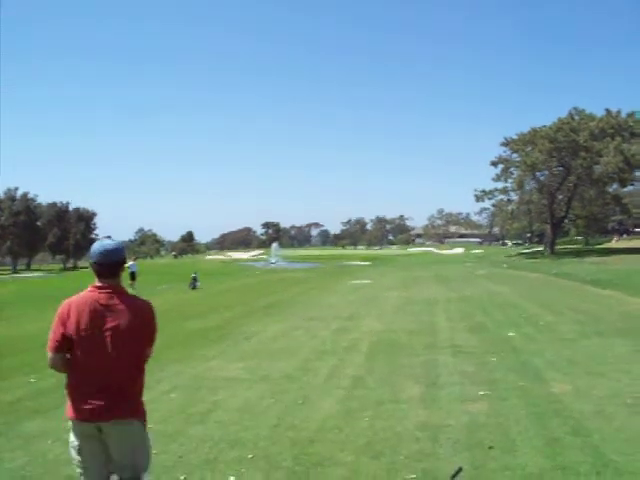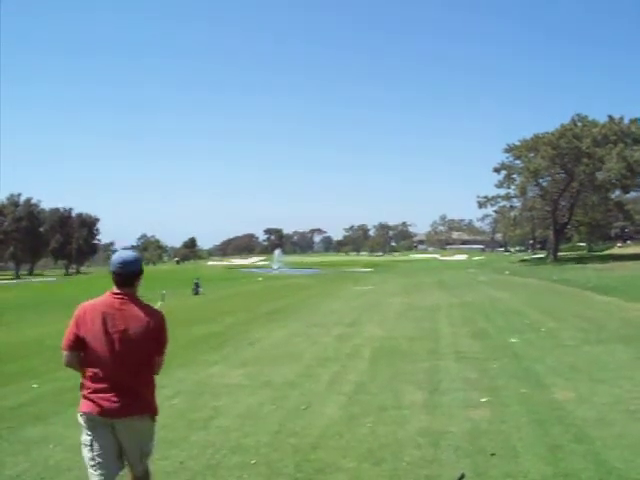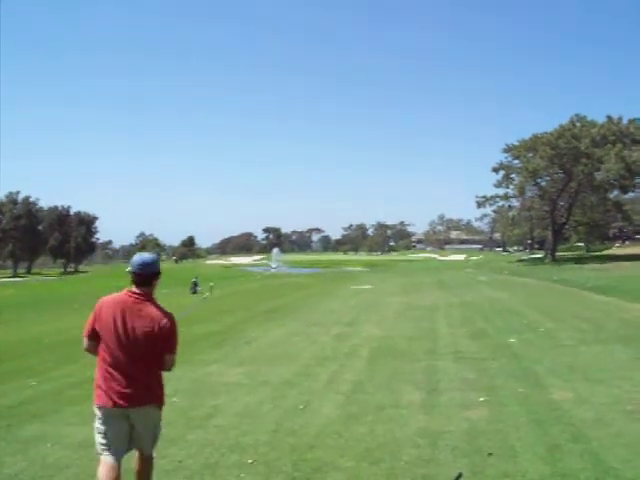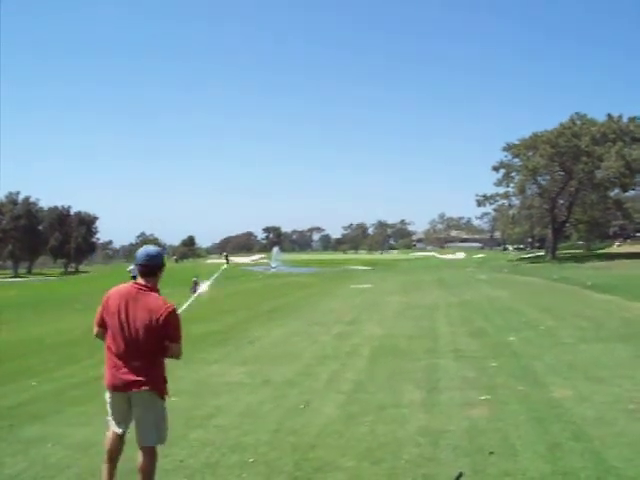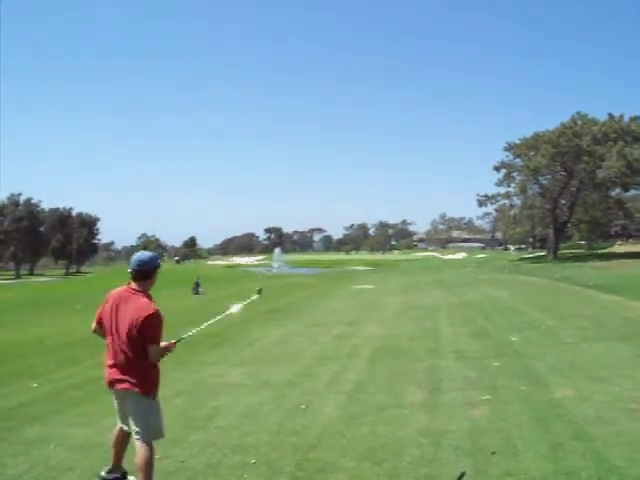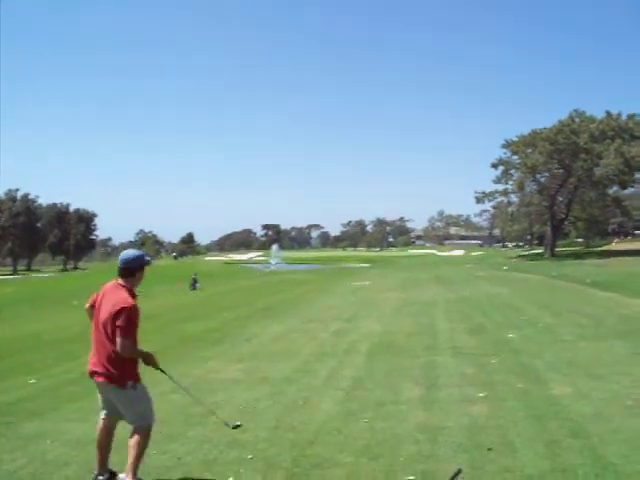
dt=0.3s
person 1, frame 1
left shoulder: (70, 307)
right shoulder: (142, 309)
left elbow: (55, 361)
right elbow: (145, 355)
left hip: (83, 412)
right hip: (125, 411)
person 1, frame 2
left shoulder: (86, 311)
right shoulder: (153, 318)
left elbow: (69, 358)
right elbow: (156, 367)
left hip: (94, 408)
right hip: (137, 408)
person 1, frame 3
left shoulder: (104, 305)
right shoulder: (164, 319)
left elbow: (89, 346)
right elbow: (168, 364)
left hip: (109, 396)
right hip: (146, 398)
left knee: (109, 456)
right knee: (145, 453)
person 1, frame 4
left shoulder: (113, 295)
right shoulder: (165, 309)
left elbow: (98, 332)
right elbow: (175, 353)
left hip: (115, 380)
right hip: (147, 384)
left knee: (117, 429)
right knee: (147, 444)
person 1, frame 5
left shoulder: (113, 296)
right shoulder: (149, 311)
left elbow: (97, 328)
right elbow: (154, 356)
right wrist: (165, 347)
left hip: (116, 376)
right hip: (138, 382)
left knee: (125, 425)
right knee: (144, 439)
person 1, frame 6
left shoulder: (107, 289)
right shoulder: (128, 305)
left elbow: (89, 309)
right elbow: (124, 348)
right wrist: (146, 356)
left hip: (100, 368)
right hip: (120, 375)
left knee: (107, 420)
right knee: (144, 424)
